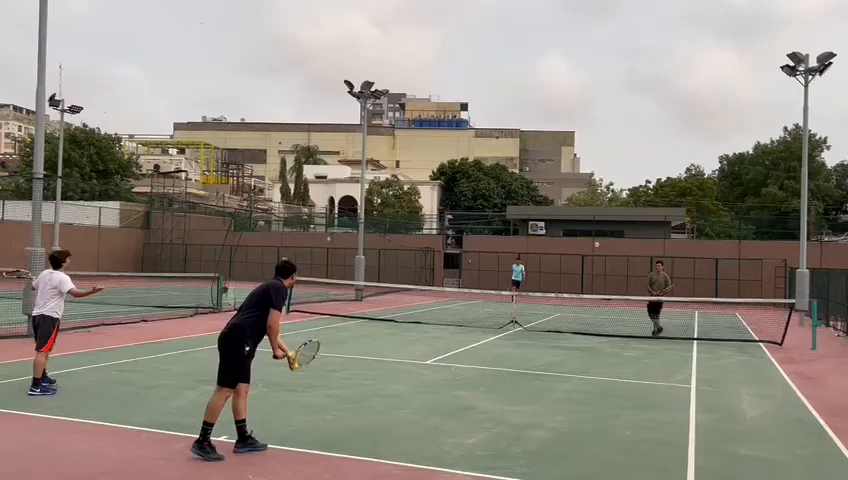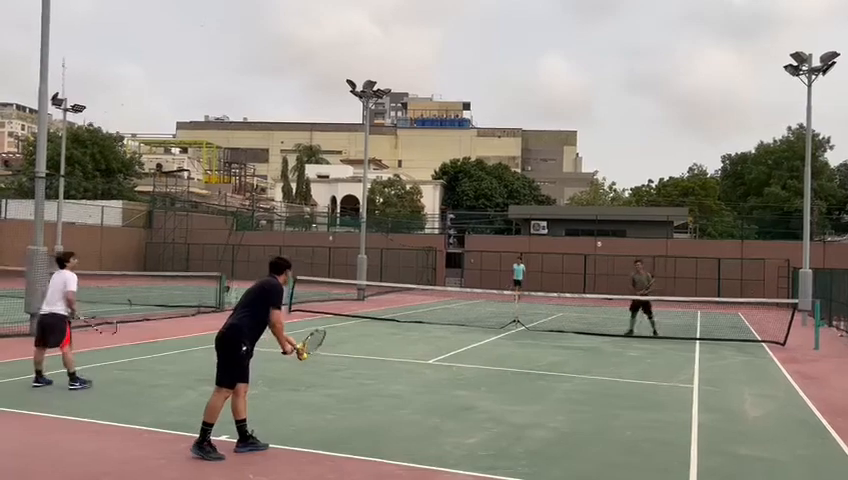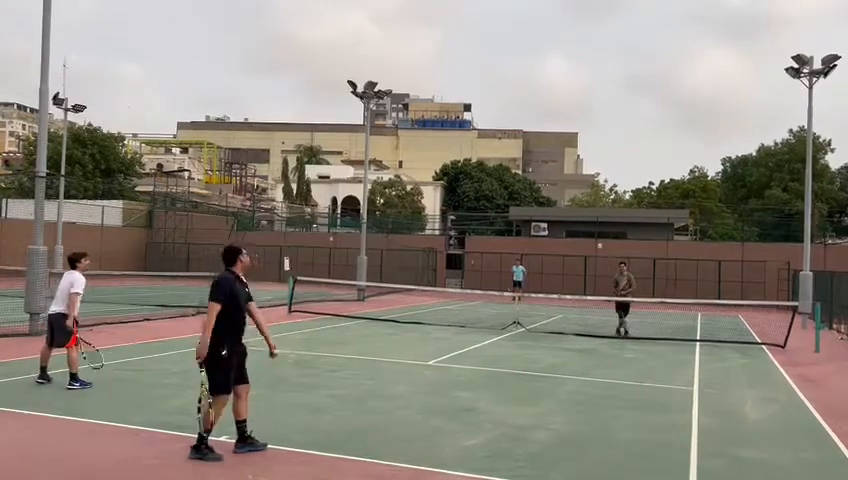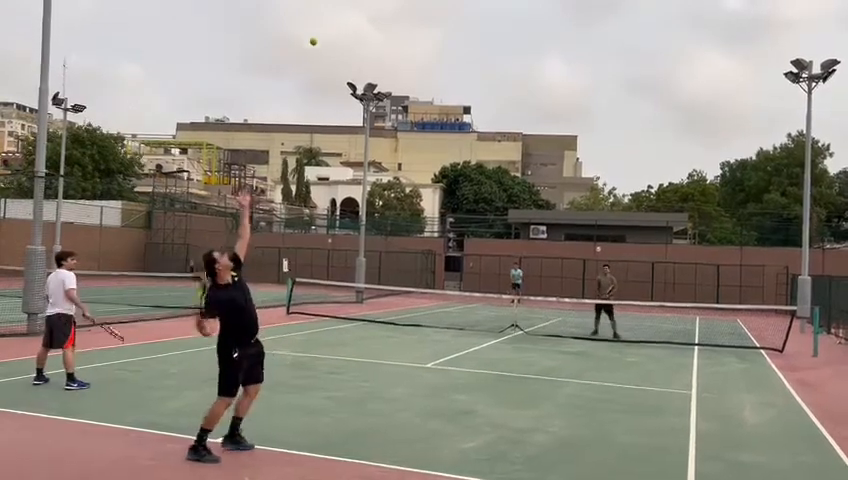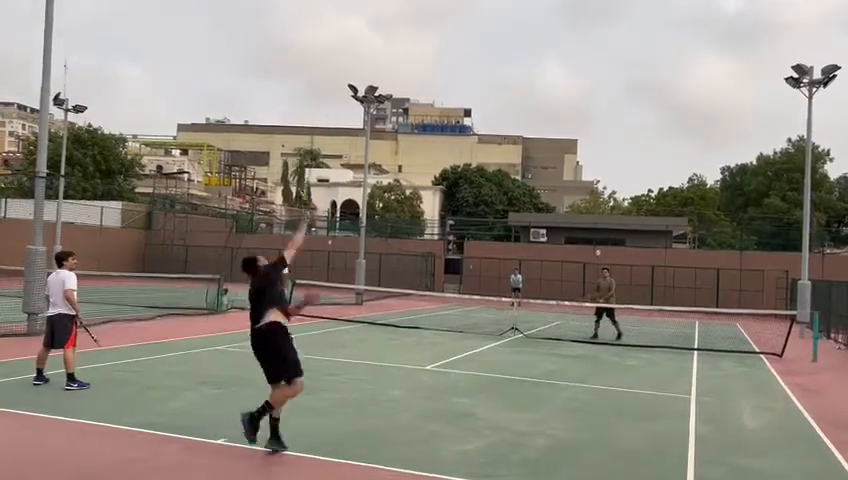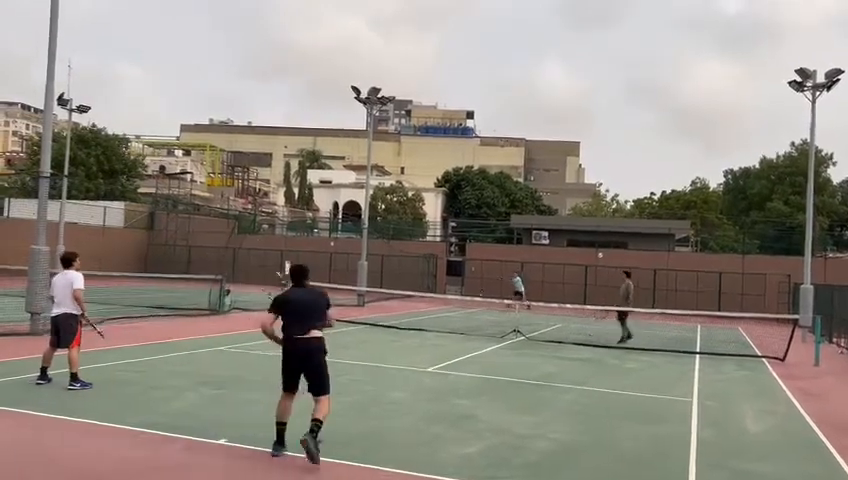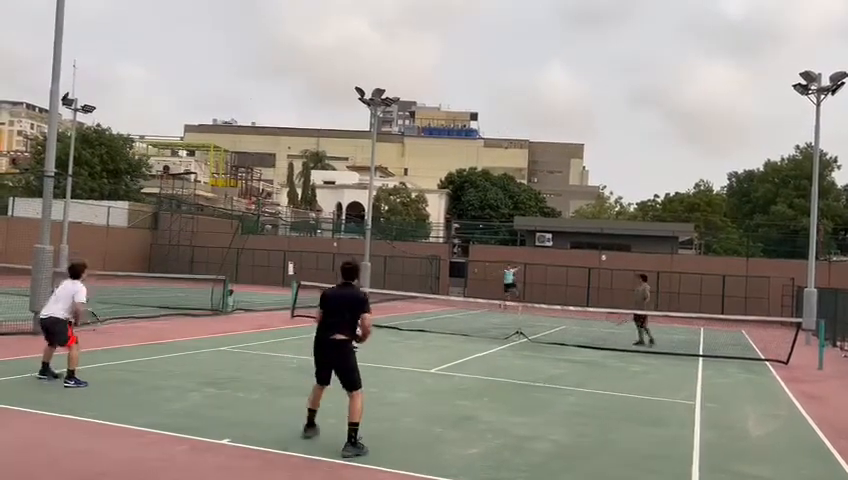
dt=0.7s
person 1, frame 1
left shoulder: (269, 287)
right shoulder: (279, 288)
left elbow: (268, 328)
right elbow: (272, 324)
left wrist: (287, 352)
right wrist: (275, 350)
left hip: (238, 341)
right hip: (238, 341)
left knee: (241, 390)
right knee: (224, 391)
left ankle: (243, 439)
right ankle: (202, 442)
person 1, frame 2
left shoulder: (265, 285)
right shoulder: (275, 286)
left elbow: (271, 323)
right elbow: (275, 322)
left wrist: (292, 342)
right wrist: (284, 345)
left hip: (238, 342)
right hip: (235, 341)
left knee: (240, 390)
right knee: (223, 391)
left ankle: (244, 439)
right ankle: (202, 442)
person 1, frame 3
left shoulder: (242, 283)
right shoulder: (224, 280)
left elbow: (254, 312)
right elbow: (212, 313)
left wrist: (269, 341)
right wrist: (204, 343)
left hip: (234, 346)
right hip: (220, 348)
left knee: (242, 391)
right knee: (221, 397)
left ankle: (243, 439)
right ankle: (200, 446)
person 1, frame 4
left shoulder: (235, 274)
right shoulder: (214, 295)
left elbow: (243, 239)
right elbow: (207, 330)
left wrist: (245, 209)
right wrist: (200, 321)
left hip: (252, 345)
right hip: (233, 349)
left knee: (252, 391)
right knee: (225, 399)
left ankle: (233, 436)
right ankle: (198, 446)
person 1, frame 5
left shoulder: (256, 287)
right shoulder: (270, 273)
right elbow: (291, 249)
left wrist: (303, 303)
right wrist: (303, 230)
left hip: (260, 338)
right hip: (273, 334)
left knee: (279, 386)
right knee: (295, 384)
left ankle: (274, 436)
right ankle: (256, 416)
person 1, frame 6
left shoulder: (282, 297)
right shoulder: (321, 295)
left elbow: (266, 327)
right elbow: (329, 323)
left wrist: (280, 341)
left hip: (291, 347)
right hip: (314, 346)
left knee: (287, 394)
right knee: (322, 400)
left ankle: (279, 442)
right ankle: (311, 436)
person 1, frame 7
left shoulder: (327, 294)
right shoulder: (360, 296)
right elbow: (366, 327)
right wrist: (361, 338)
left hip: (320, 344)
right hip: (342, 346)
left knee: (320, 384)
right knee: (355, 394)
left ankle: (310, 425)
right ankle: (352, 442)
person 2, frame 1
left shoulder: (44, 273)
right shoulder: (62, 278)
left elbow: (34, 286)
right elbow: (75, 292)
left wrist: (36, 280)
right wrist: (92, 292)
left hip: (37, 315)
right hip: (49, 317)
left knee: (44, 348)
right knee: (43, 350)
left ankle: (42, 376)
right ankle: (36, 385)
person 2, frame 2
left shoulder: (56, 275)
right shoulder: (71, 276)
right elbow: (70, 297)
left wrist: (69, 310)
right wrist: (73, 311)
left hip: (44, 313)
right hip: (58, 315)
left knee: (40, 347)
right knee: (66, 347)
left ankle: (39, 378)
right ankle: (74, 380)
person 2, frame 3
left shoulder: (67, 274)
right shoulder: (79, 278)
right elbow: (72, 298)
right wrist: (70, 318)
left hip: (52, 313)
right hip: (64, 315)
left knee: (48, 345)
right knee: (72, 347)
left ankle: (42, 374)
right ankle: (74, 380)
person 2, frame 4
left shoulder: (51, 276)
right shoulder: (68, 275)
right elbow: (71, 294)
right wrist: (83, 308)
left hip: (50, 314)
right hip: (64, 315)
left knee: (45, 347)
right knee: (68, 347)
left ankle: (39, 376)
right ankle: (71, 381)
person 2, frame 5
left shoulder: (51, 276)
right shoulder: (69, 275)
left elbow: (48, 296)
right elbow: (68, 295)
right wrist: (77, 311)
left hip: (51, 315)
right hip: (65, 316)
left knee: (46, 347)
right knee: (69, 347)
left ankle: (39, 376)
right ankle: (71, 381)
person 2, frame 6
left shoulder: (56, 277)
right shoulder: (77, 275)
left elbow: (52, 297)
right elbow: (77, 294)
right wrist: (83, 310)
left hip: (55, 315)
right hip: (69, 316)
left knee: (52, 346)
right knee: (74, 347)
left ankle: (42, 375)
right ankle: (74, 380)
person 2, frame 7
left shoulder: (65, 284)
right shoulder: (80, 288)
right elbow: (78, 308)
left wrist: (72, 316)
right wrist: (77, 320)
left hip: (44, 317)
right hip: (56, 319)
left knee: (52, 343)
right knee: (74, 346)
left ankle: (44, 370)
right ankle: (70, 378)
